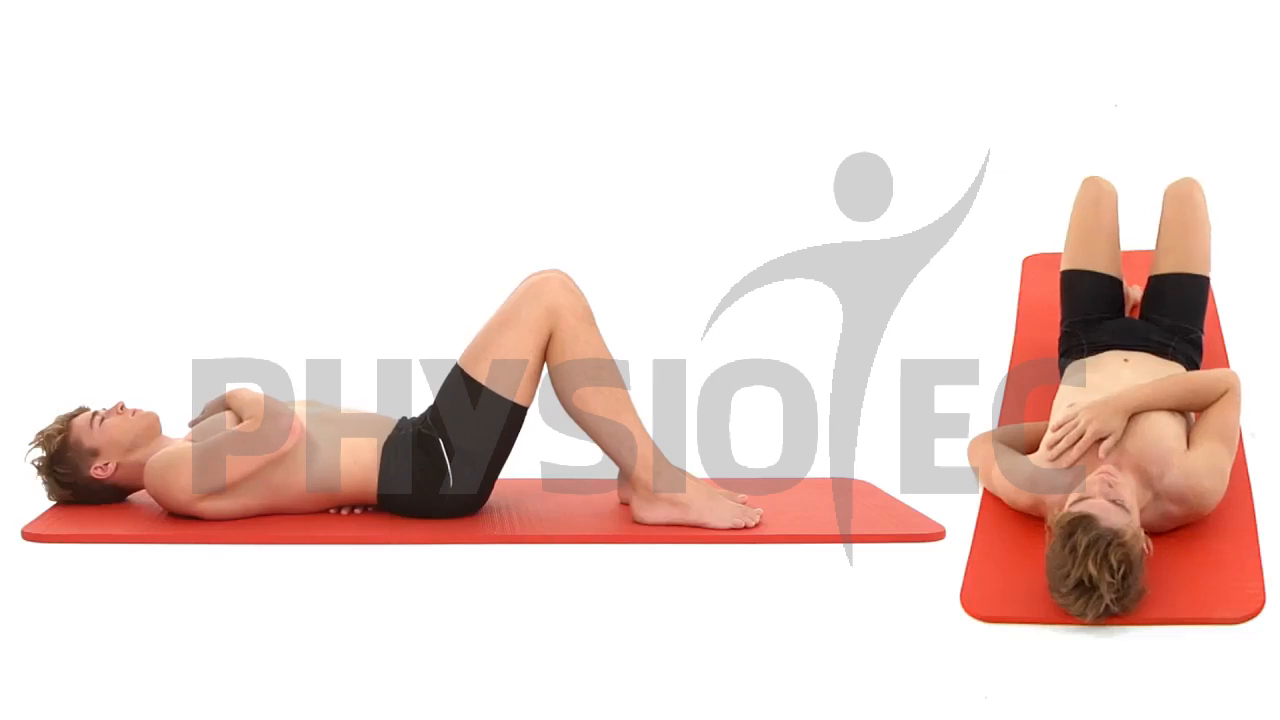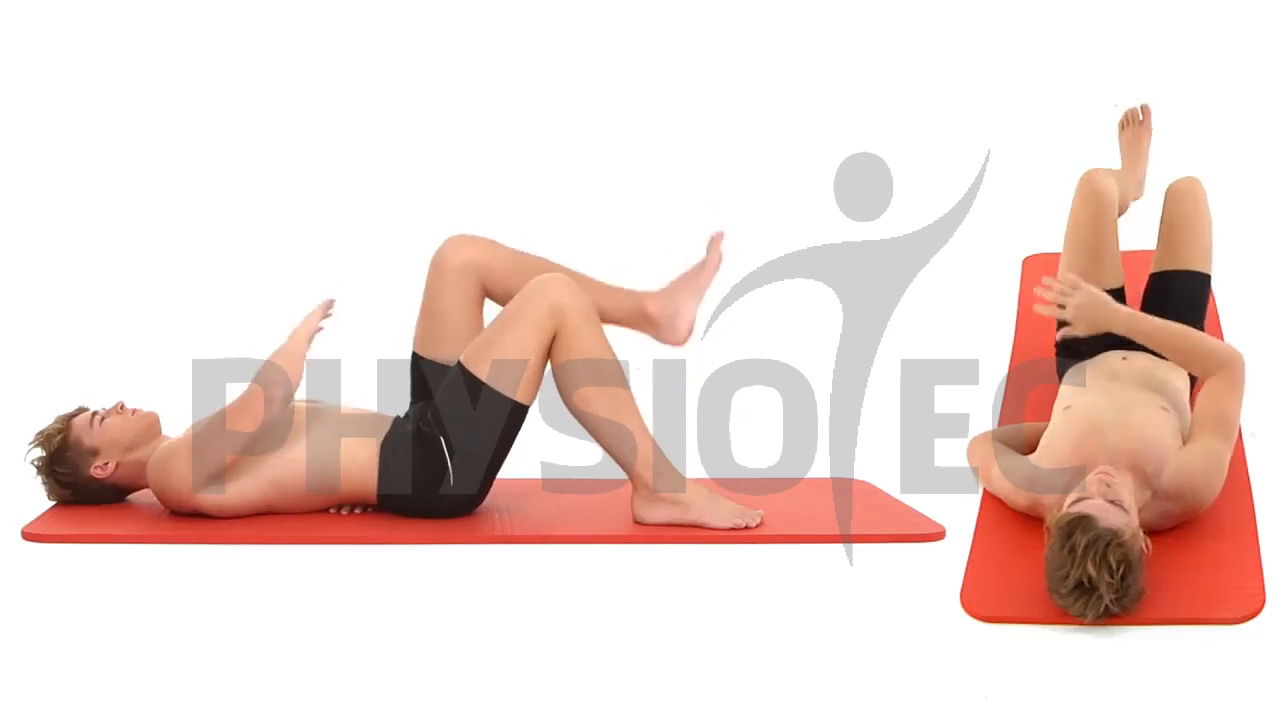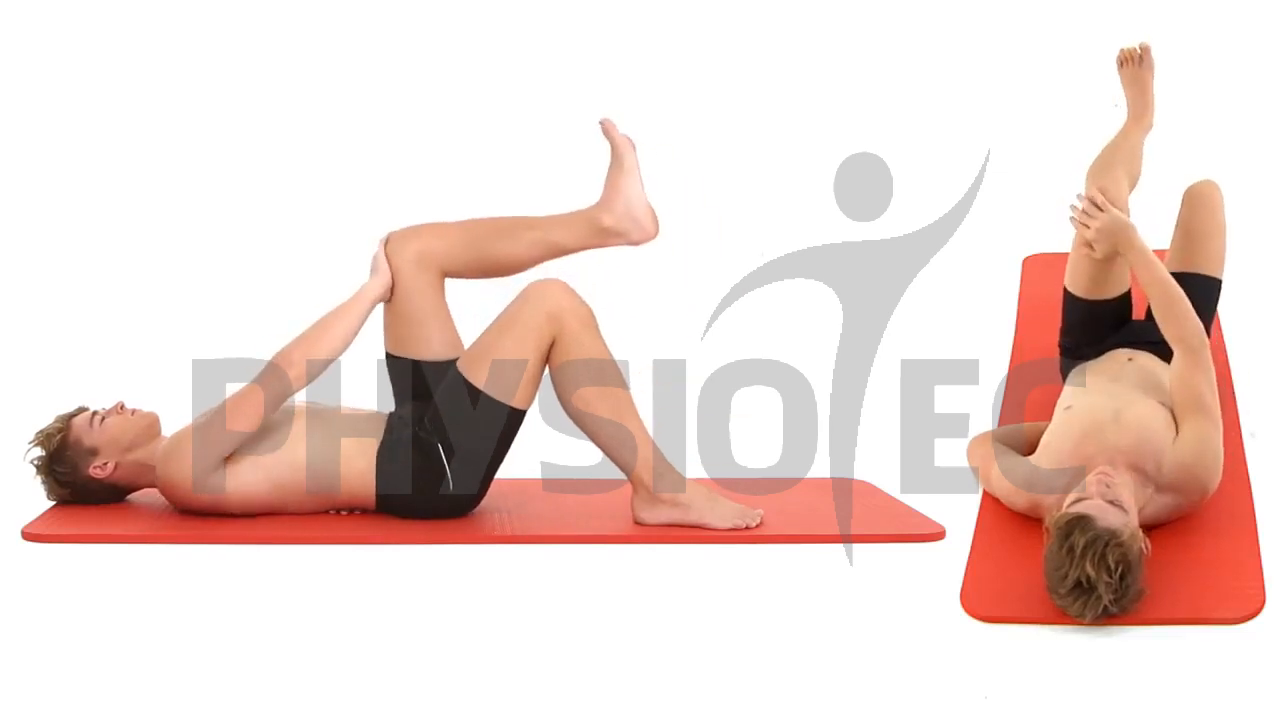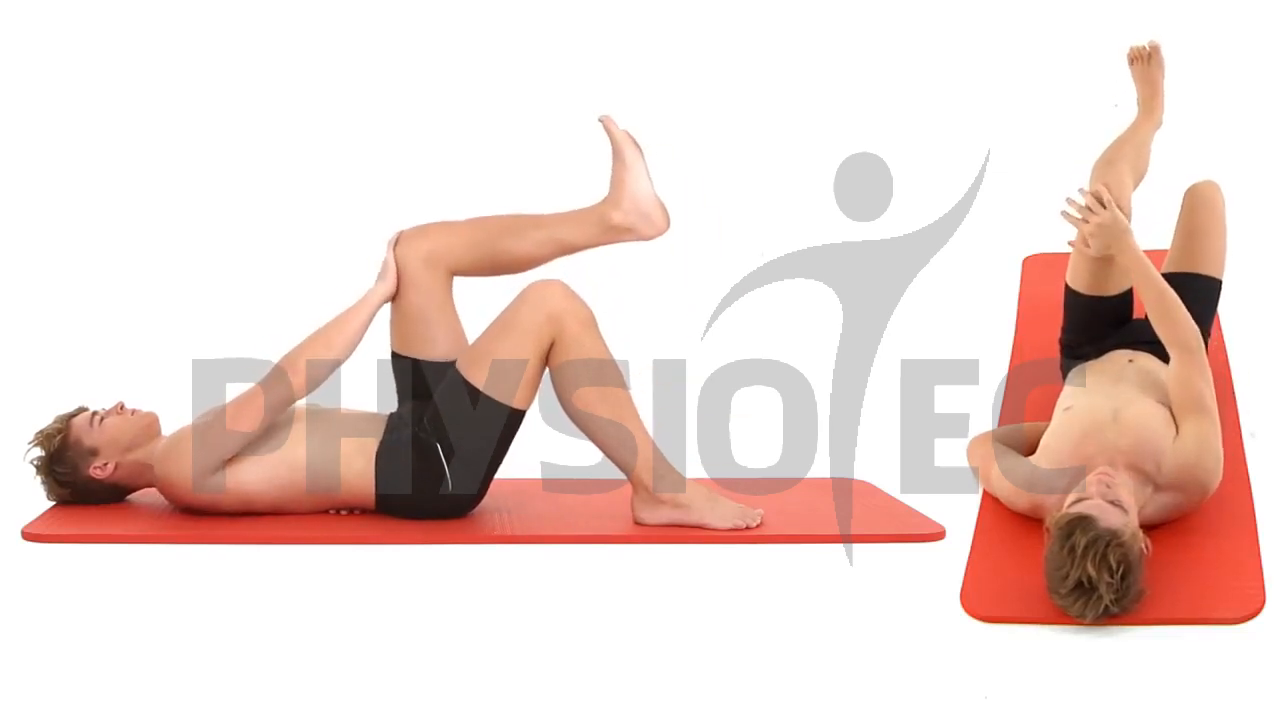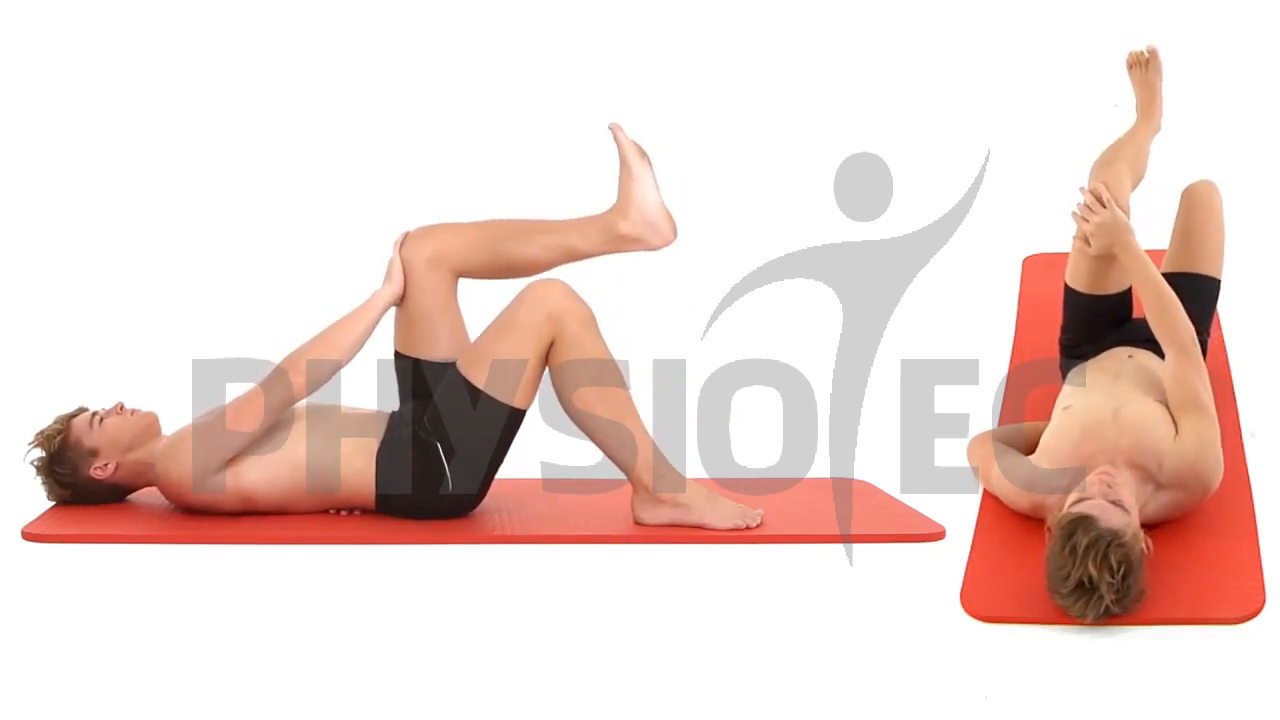
dt=1s
person 1, frame 1
left shoulder: (196, 447)
right shoulder: (172, 474)
right elbow: (285, 431)
right wrist: (242, 398)
left hip: (421, 444)
right hip: (434, 471)
left knee: (547, 291)
right knee: (552, 296)
left ankle: (643, 472)
right ankle: (660, 489)
person 1, frame 2
left shoulder: (199, 451)
right shoulder: (175, 471)
right elbow: (266, 406)
right wrist: (300, 333)
left hip: (418, 435)
right hip: (435, 468)
left knee: (462, 254)
right knee: (554, 300)
left ankle: (655, 310)
right ankle: (661, 491)
person 1, frame 3
left shoulder: (197, 450)
right shoulder: (182, 469)
right elbow: (274, 384)
right wrist: (371, 294)
left hip: (419, 431)
right hip: (433, 467)
left knee: (409, 248)
right knee: (553, 305)
left ankle: (606, 220)
right ankle: (661, 491)
person 1, frame 4
left shoulder: (195, 452)
right shoulder: (181, 468)
right elbow: (280, 388)
right wrist: (376, 297)
left hip: (418, 431)
right hip: (432, 466)
left knee: (419, 248)
right knee: (551, 306)
left ankle: (614, 217)
right ankle: (662, 491)
person 1, frame 5
left shoulder: (195, 452)
right shoulder: (182, 468)
right elbow: (281, 389)
right wrist: (383, 299)
left hip: (419, 430)
right hip: (432, 465)
left knee: (426, 248)
right knee: (551, 305)
left ankle: (621, 225)
right ankle: (661, 490)
person 2, frame 1
left shoulder: (1034, 493)
right shoulder: (1190, 495)
left elbow: (980, 444)
right elbow: (1227, 383)
left wrist: (1059, 425)
right wrist: (1127, 406)
left hip: (1088, 349)
right hip: (1169, 350)
left knee: (1097, 188)
right knee: (1184, 189)
left ankle: (1124, 300)
right ankle: (1134, 300)
person 2, frame 2
left shoulder: (1033, 495)
right shoulder: (1187, 494)
left elbow: (979, 444)
right elbow: (1229, 364)
left wrist: (1055, 427)
right wrist: (1117, 318)
left hip: (1085, 362)
right hip: (1164, 365)
left knee: (1097, 185)
right knee: (1185, 189)
left ankle: (1130, 180)
person 2, frame 3
left shoulder: (1034, 496)
right shoulder: (1188, 485)
left elbow: (979, 444)
right elbow: (1192, 347)
left wrist: (1059, 425)
right wrist: (1132, 245)
left hip: (1090, 359)
right hip: (1162, 360)
left knee: (1104, 194)
right knee: (1203, 193)
left ankle: (1140, 116)
person 2, frame 4
left shoulder: (1033, 495)
right shoulder: (1189, 483)
left elbow: (979, 444)
right elbow: (1188, 349)
left wrist: (1059, 424)
right wrist: (1126, 248)
left hip: (1090, 359)
right hip: (1160, 360)
left knee: (1108, 186)
right knee: (1204, 193)
left ankle: (1150, 115)
person 2, frame 5
left shoulder: (1034, 494)
right shoulder: (1191, 481)
left elbow: (979, 443)
right elbow: (1183, 350)
left wrist: (1060, 425)
right wrist: (1127, 246)
left hip: (1089, 356)
right hip: (1160, 358)
left knee: (1105, 186)
right knee: (1202, 192)
left ankle: (1148, 119)
